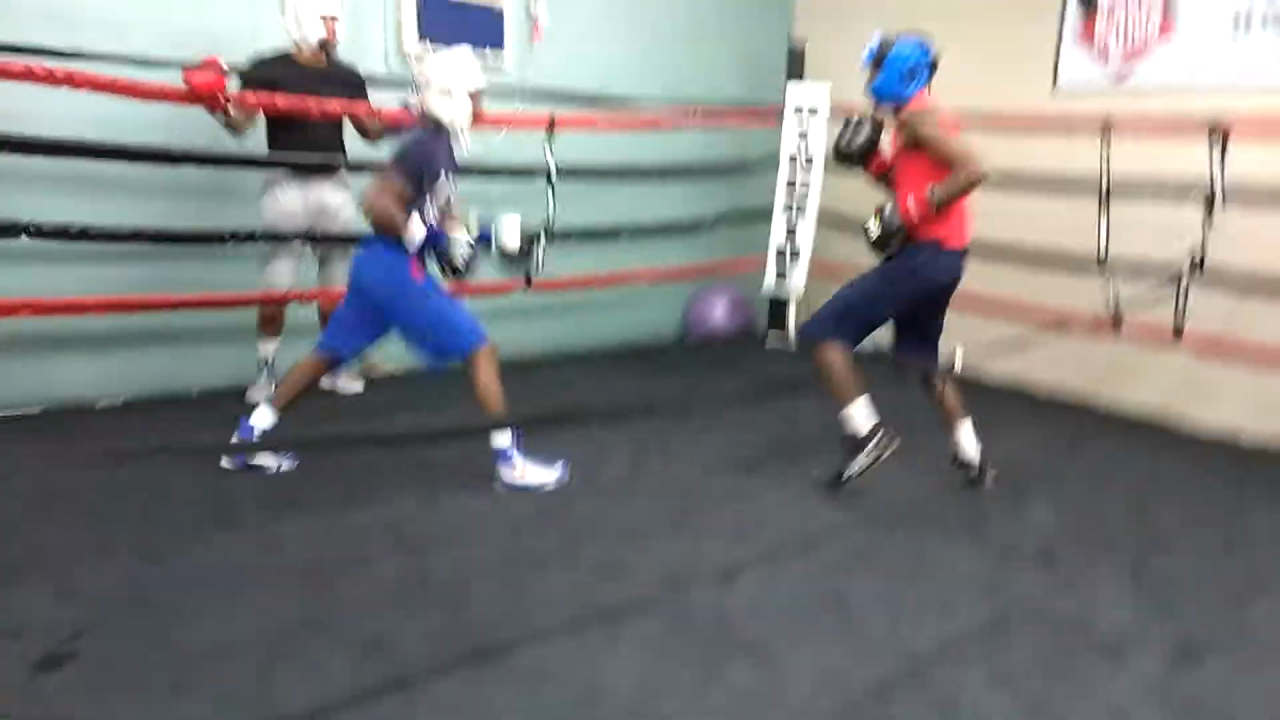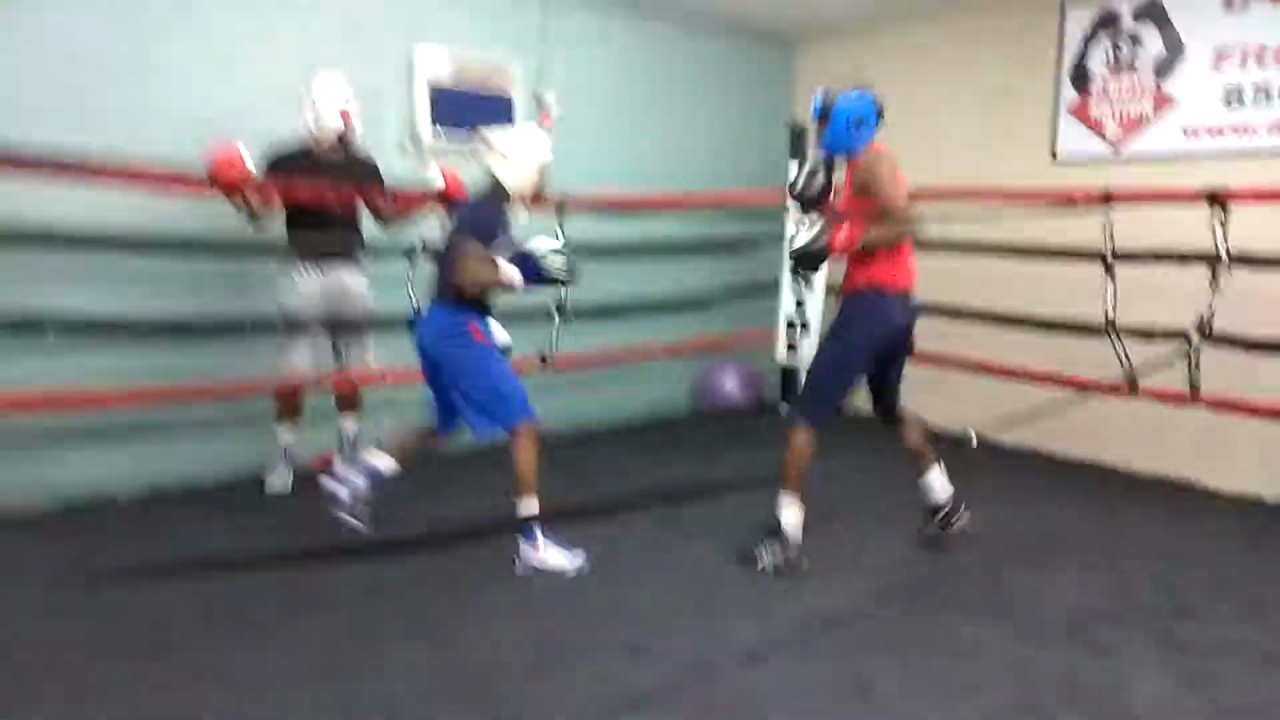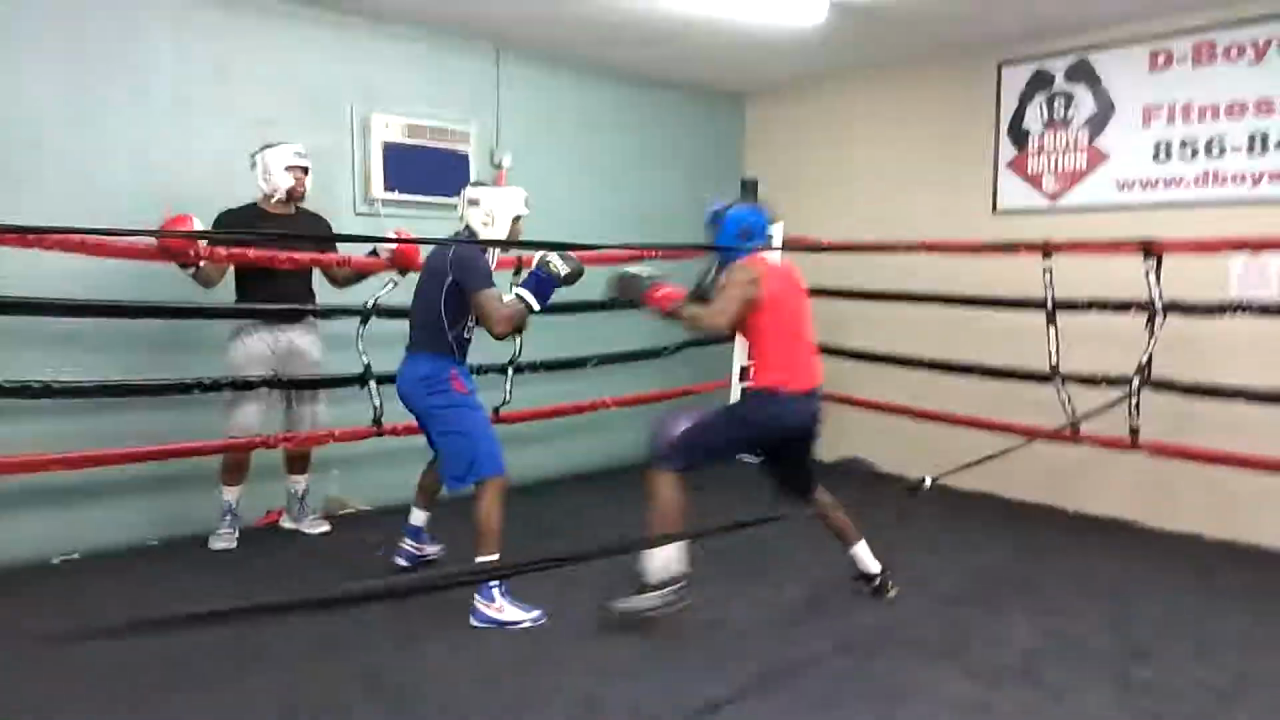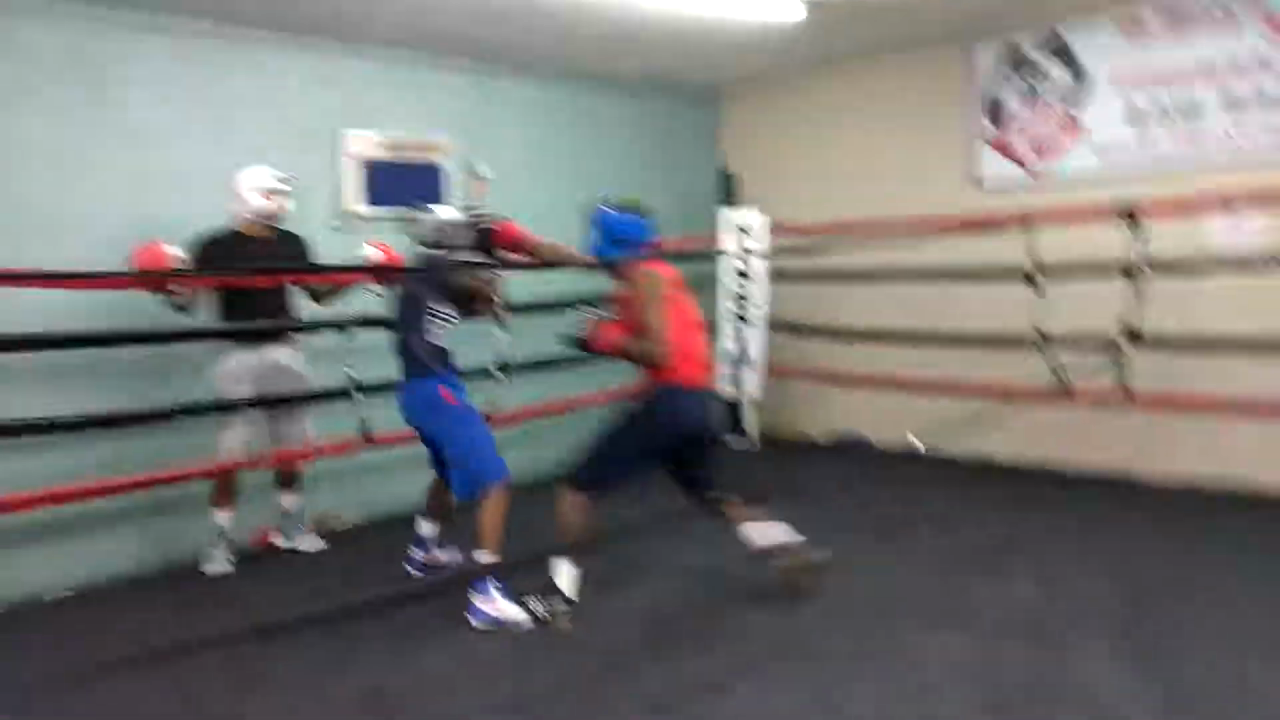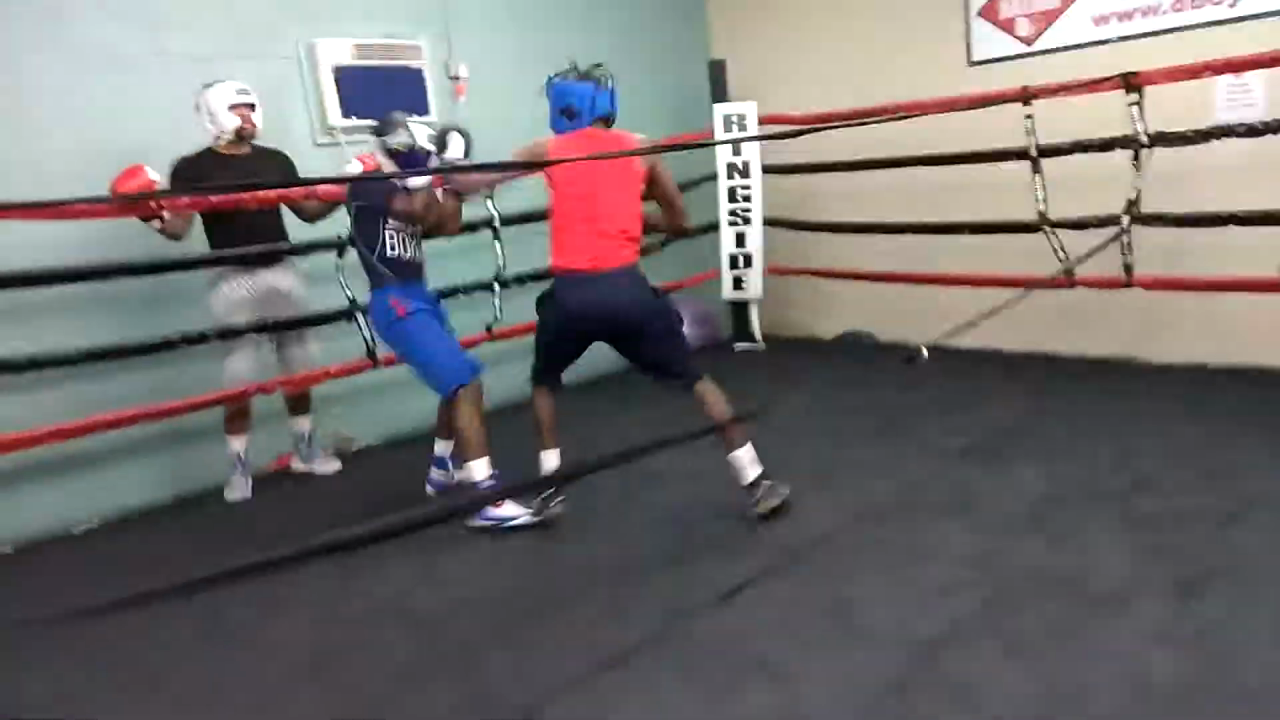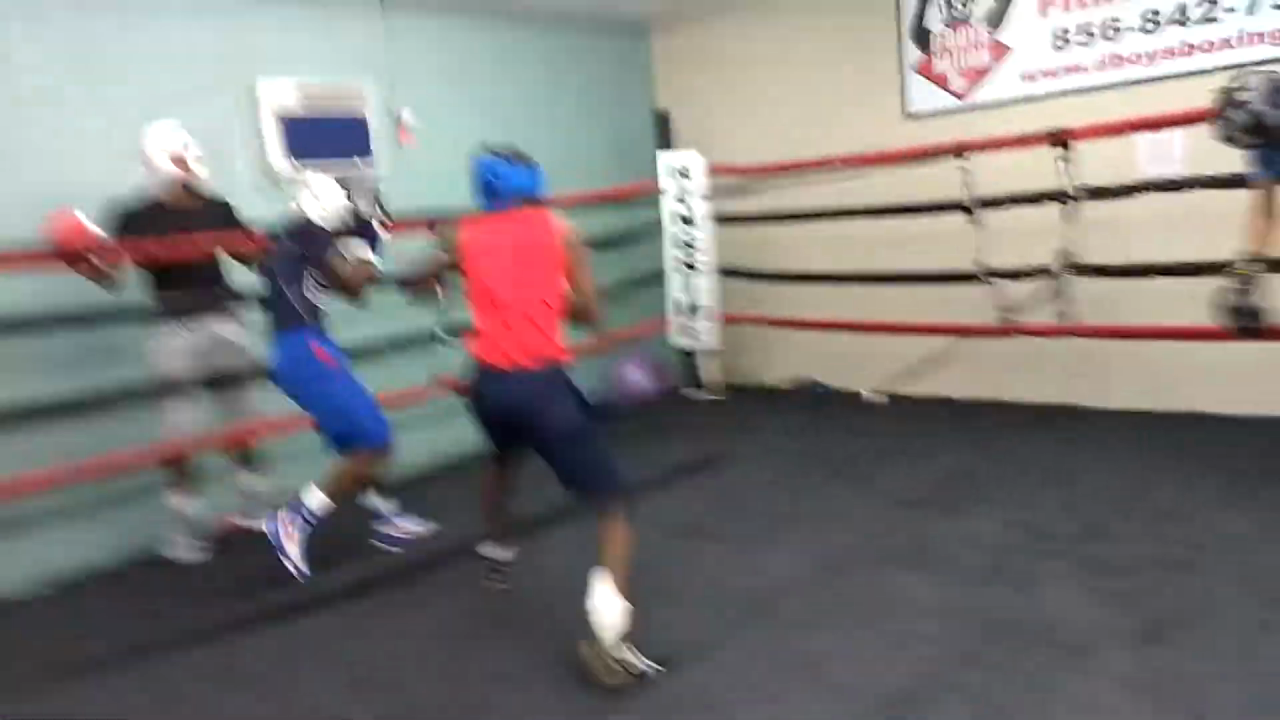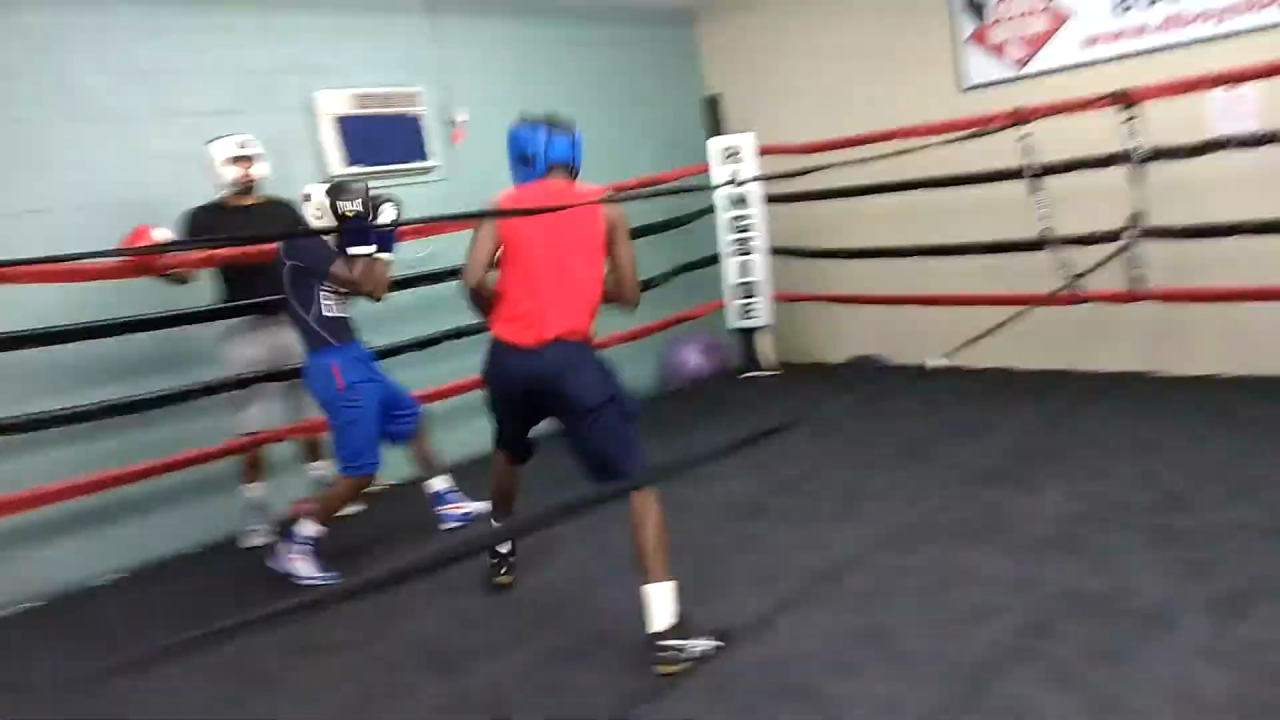
dt=0.2s
person 1, frame 1
left shoulder: (918, 117)
right shoulder: (920, 116)
left elbow: (972, 170)
left wrist: (914, 208)
right wrist: (873, 160)
left hip: (924, 254)
right hip: (942, 256)
left knee: (822, 332)
right knee: (921, 358)
left ankle: (866, 432)
right ankle: (972, 459)
person 1, frame 2
left shoulder: (870, 162)
right shoulder: (864, 167)
left elbow: (904, 224)
left wrist: (839, 240)
right wrist: (824, 202)
left hip: (872, 304)
right hip: (893, 306)
left knee: (805, 414)
right knee: (890, 406)
left ankle: (788, 536)
right ankle: (943, 502)
person 1, frame 3
left shoulder: (743, 272)
right shoulder: (785, 271)
left elbow: (716, 326)
left wrist: (656, 294)
right wrist: (703, 298)
left hip: (769, 402)
right hip: (805, 403)
left knee: (666, 463)
right knee: (804, 487)
left ankle: (664, 580)
right ankle: (873, 573)
person 1, frame 4
left shoulder: (643, 279)
right shoulder: (661, 274)
left elbow: (659, 353)
left wrist: (606, 340)
left hip: (671, 402)
right hip: (701, 403)
left knee: (578, 487)
right knee: (710, 492)
left ankle: (561, 591)
right ankle: (784, 545)
person 1, frame 5
left shoulder: (549, 149)
right shoulder: (640, 151)
left elbow: (470, 182)
right elbow: (681, 223)
left hip: (573, 293)
right hip: (627, 289)
left knee: (545, 380)
right knee: (694, 379)
left ankle: (548, 479)
right ankle: (754, 479)
person 1, frame 6
left shoulder: (465, 235)
right shoulder: (560, 232)
left elbow: (417, 285)
right elbow: (591, 315)
left hip: (491, 384)
right hip: (542, 384)
left knee: (506, 457)
right knee: (610, 505)
left ankle: (497, 553)
right ankle: (608, 632)
person 1, frame 7
left shoulder: (503, 210)
right shoulder: (605, 207)
left elbow: (474, 282)
right elbow: (627, 295)
left wrist: (498, 308)
left hip: (508, 361)
right hip: (566, 359)
left knee: (509, 453)
right knee: (638, 486)
left ankle: (500, 554)
right ankle: (666, 633)
person 2, frame 1
left shoulder: (438, 146)
right shoulder: (426, 146)
left elbow: (438, 212)
right elbow: (376, 204)
left wrist: (481, 237)
right wrist: (428, 239)
left hip: (378, 266)
right hip: (396, 268)
left knee: (330, 353)
right knee: (480, 351)
left ankle: (249, 437)
right ankle: (508, 457)
person 2, frame 2
left shoulder: (484, 205)
right shoulder: (487, 210)
right elbow: (470, 278)
right wrist: (527, 270)
left hip: (441, 326)
right hip: (458, 329)
left knee: (446, 423)
right knee: (524, 426)
left ankle: (358, 477)
right ankle: (533, 540)
person 2, frame 3
left shoulder: (451, 251)
right shoulder: (468, 257)
right elbow: (499, 324)
right wrist: (539, 285)
left hip: (418, 372)
right hip: (440, 377)
left knee: (447, 456)
right knee: (491, 478)
left ankle: (413, 541)
right ankle: (488, 596)
person 2, frame 4
left shoulder: (440, 269)
right shoulder: (430, 270)
left elbow: (481, 303)
right elbow: (484, 298)
left hip: (428, 389)
right hip: (435, 391)
left knee: (450, 474)
right knee: (492, 483)
left ankle: (423, 551)
right ankle: (485, 592)
person 2, frame 5
left shoulder: (403, 189)
right shoulder: (366, 189)
left elbow: (447, 224)
right elbow: (421, 213)
right wrist: (419, 168)
left hip: (418, 297)
right hip: (397, 305)
left knee: (456, 383)
right knee: (466, 385)
left ankle: (442, 469)
right ankle: (486, 498)
person 2, frame 6
left shoulder: (312, 244)
right shoulder: (306, 236)
left elbow: (352, 285)
right elbow: (352, 283)
left wrist: (365, 238)
right wrist: (364, 237)
left hip: (306, 351)
right hip: (307, 352)
left knee: (359, 442)
right knee: (374, 443)
left ankle: (386, 519)
right ankle: (294, 521)
person 2, frame 7
left shoulder: (331, 245)
right shoulder: (299, 248)
left elbow: (376, 288)
right elbow: (360, 282)
left wrist: (382, 236)
right wrist: (362, 235)
left hip: (351, 358)
right hip: (335, 366)
left knee: (409, 420)
right knee: (360, 471)
left ankle: (448, 502)
right ankle: (295, 546)
person 3, frame 1
left shoulder: (347, 77)
right shoulder: (267, 71)
left elbow: (370, 130)
right elbow: (242, 122)
right wrist: (219, 106)
left hip: (334, 188)
right hip: (289, 186)
left knee: (337, 284)
right knee: (277, 285)
left ankle: (335, 367)
right ankle: (266, 371)
person 3, frame 2
left shoulder: (363, 166)
right shoulder: (288, 164)
left elbow: (387, 215)
right elbow: (262, 212)
right wrist: (242, 195)
left hip: (350, 274)
right hip: (307, 272)
left knee: (352, 370)
right knee: (295, 373)
left ankle: (350, 447)
right ankle: (284, 457)
person 3, frame 3
left shoulder: (315, 225)
right shoulder: (236, 221)
left elbow: (339, 276)
right elbow: (211, 277)
left wrist: (379, 259)
right wrist: (189, 262)
left hip: (302, 333)
right hip: (256, 334)
left knee: (304, 429)
right knee: (243, 432)
left ankle: (298, 508)
right ankle: (228, 518)
person 3, frame 4
left shoulder: (291, 244)
right shoulder: (216, 247)
left elbow: (318, 292)
right elbow: (192, 301)
right wrist: (171, 290)
left hip: (284, 351)
right hip: (240, 355)
left knee: (291, 446)
right knee: (231, 455)
left ankle: (290, 526)
right ankle: (220, 541)
person 3, frame 5
left shoulder: (275, 161)
right shoulder: (192, 168)
left elbow: (307, 211)
right elbow: (177, 228)
right wrist: (153, 213)
left hip: (281, 273)
right hip: (235, 280)
left knee: (298, 370)
right knee: (238, 381)
left ankle: (306, 450)
right ankle: (239, 467)
person 3, frame 6
left shoulder: (216, 209)
right shoulder: (136, 219)
left elbow: (252, 255)
right elbow: (114, 275)
right wrist: (87, 263)
left hip: (224, 323)
right hip: (176, 330)
left knee: (244, 422)
right knee: (182, 435)
left ankle: (254, 504)
right ankle: (186, 523)
person 3, frame 7
left shoulder: (283, 211)
right shoulder: (205, 219)
right elbow: (185, 270)
left hip: (292, 321)
right hip: (247, 329)
left knee: (311, 413)
right knee: (253, 427)
right ankle: (256, 513)
